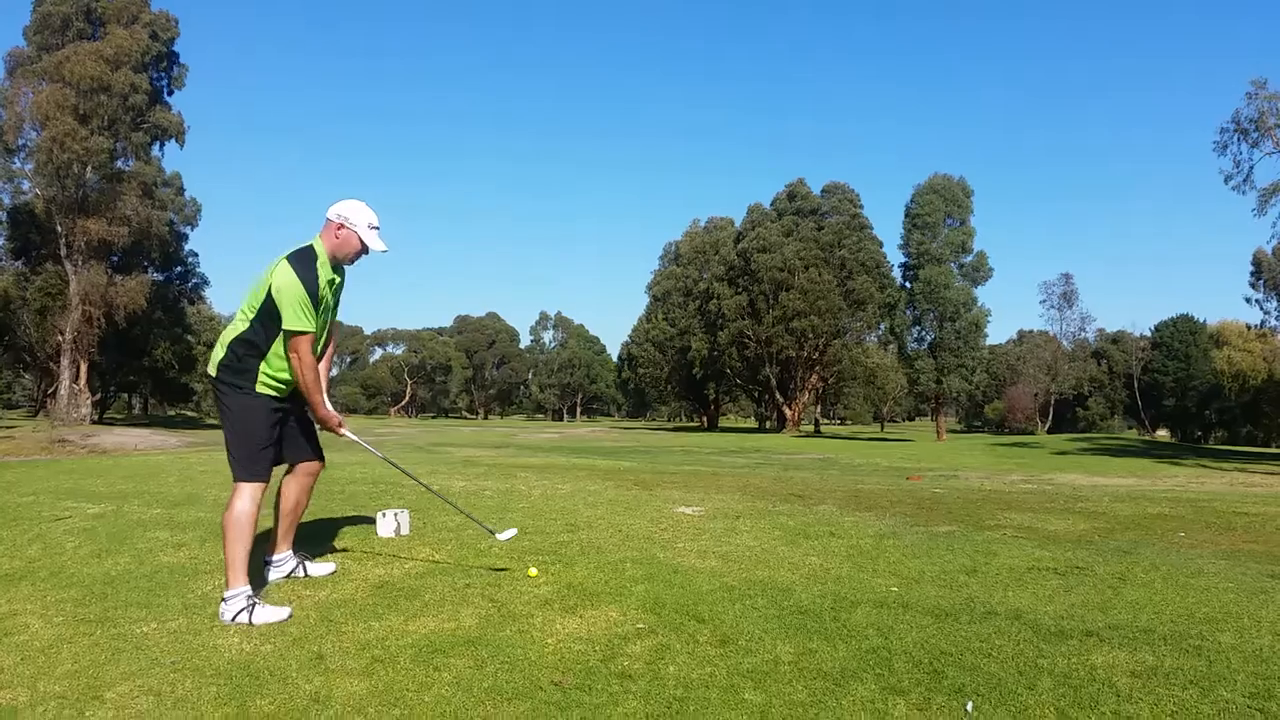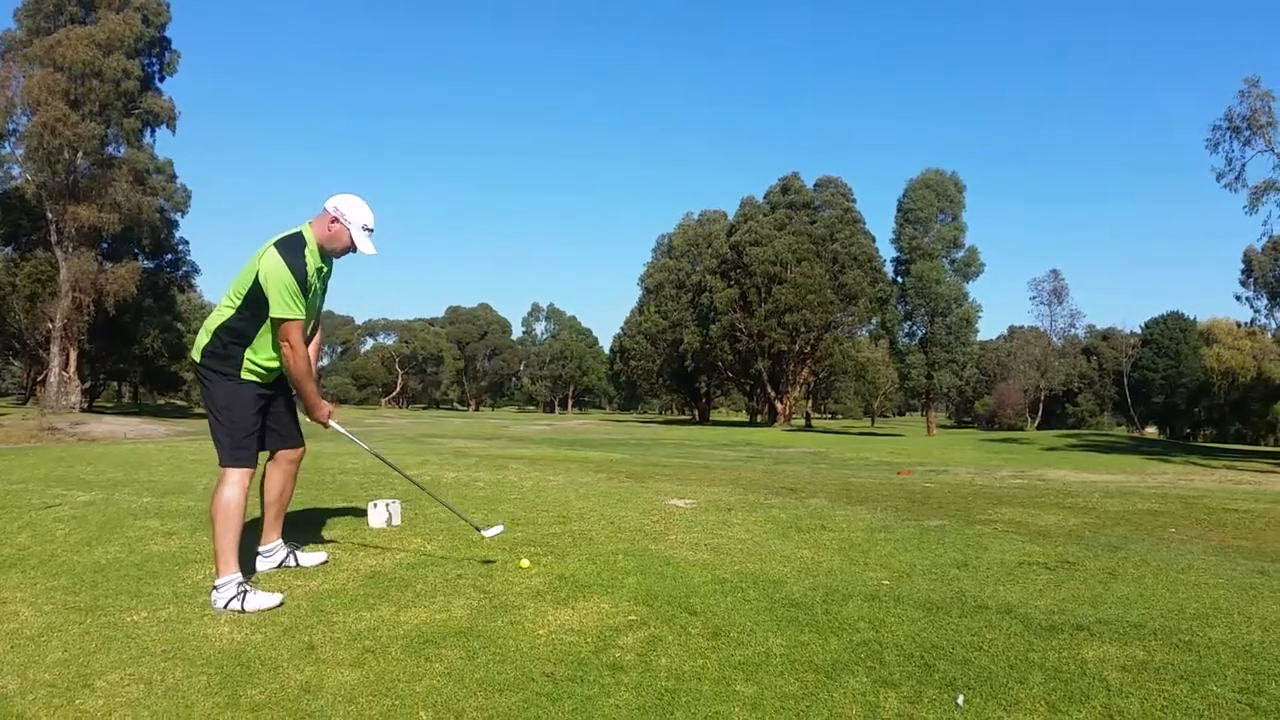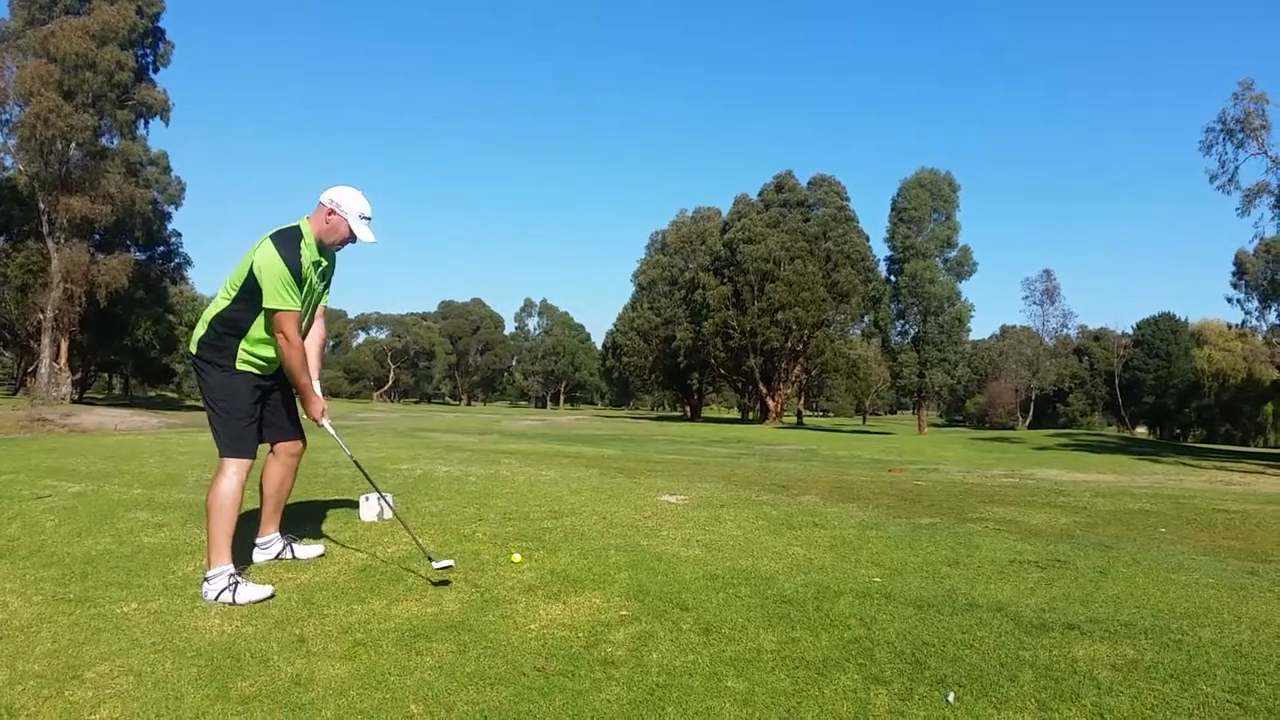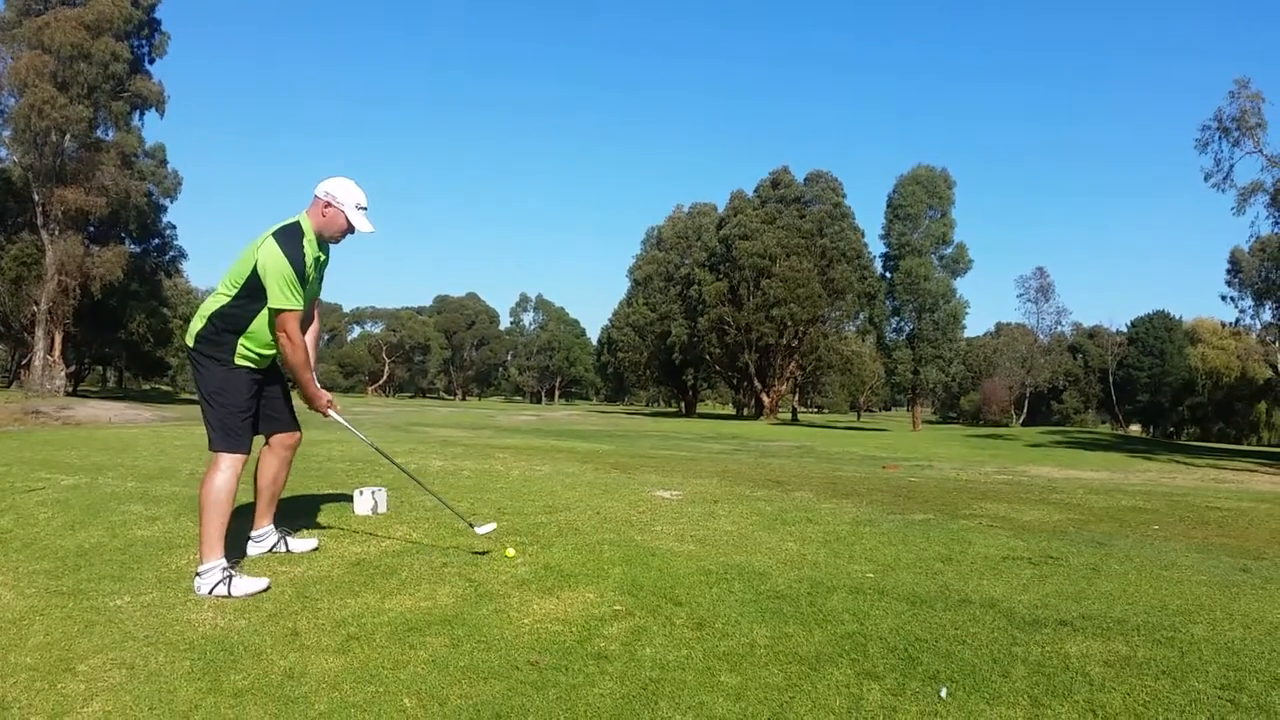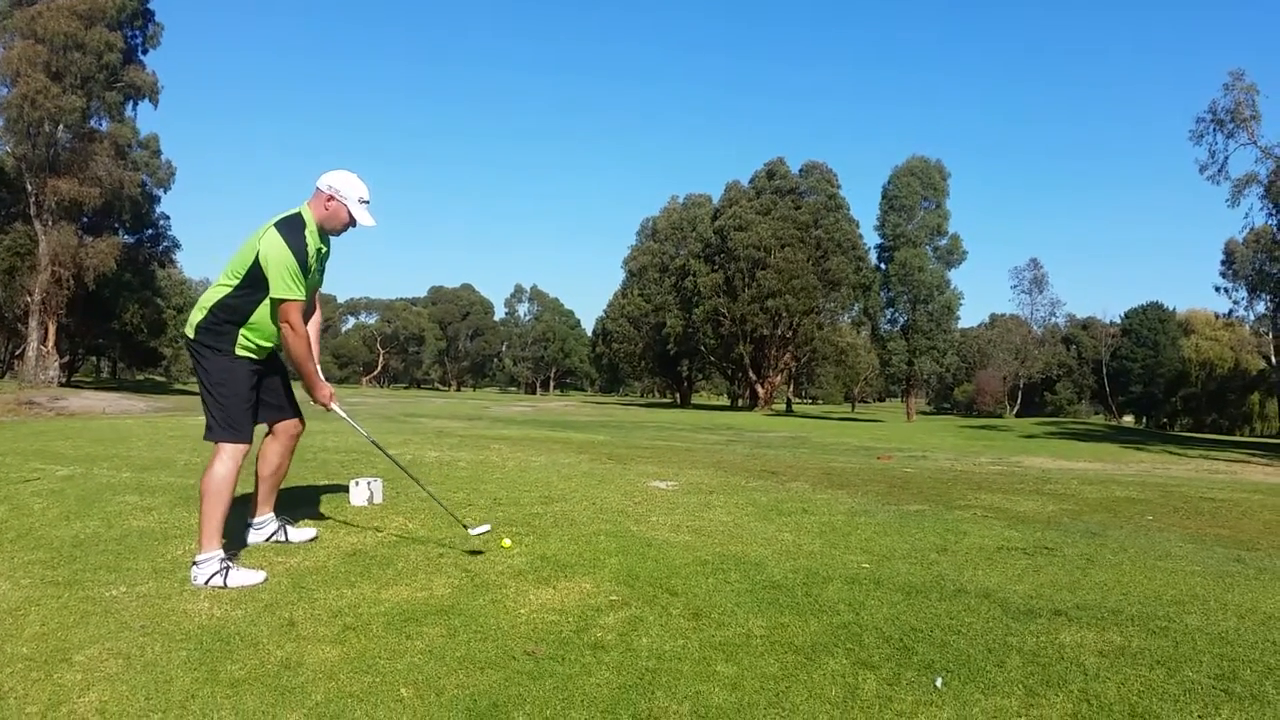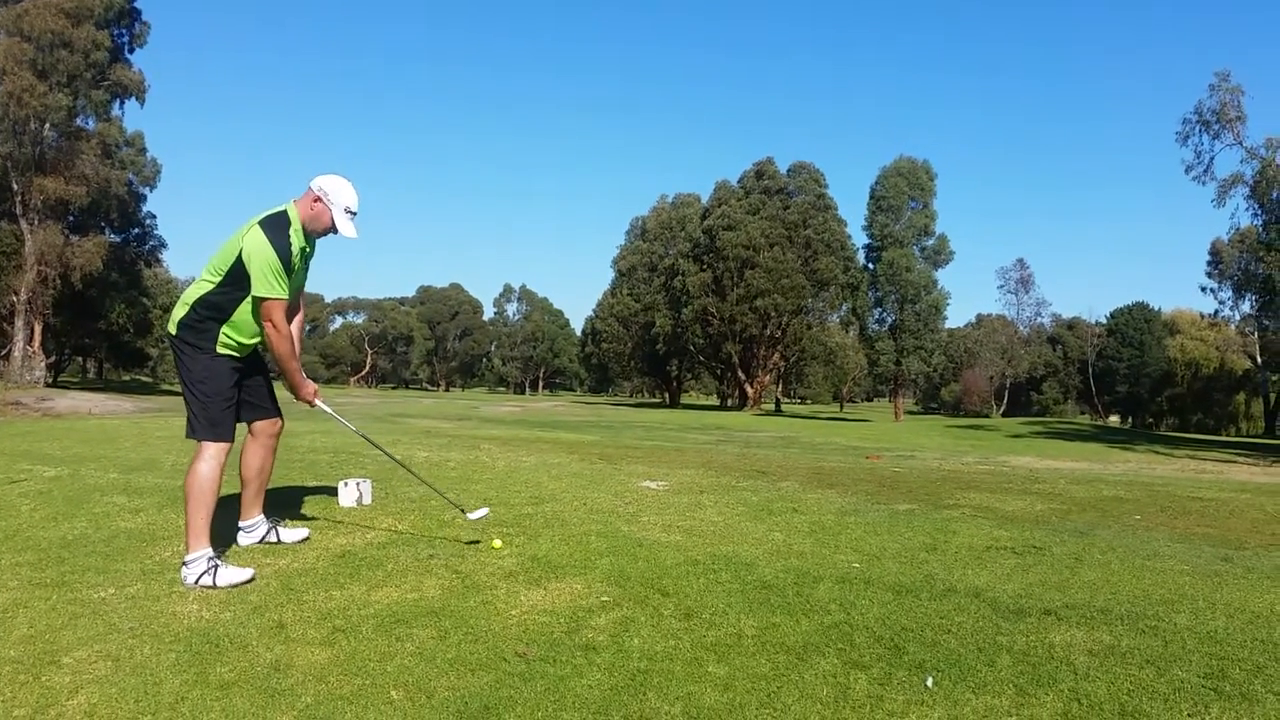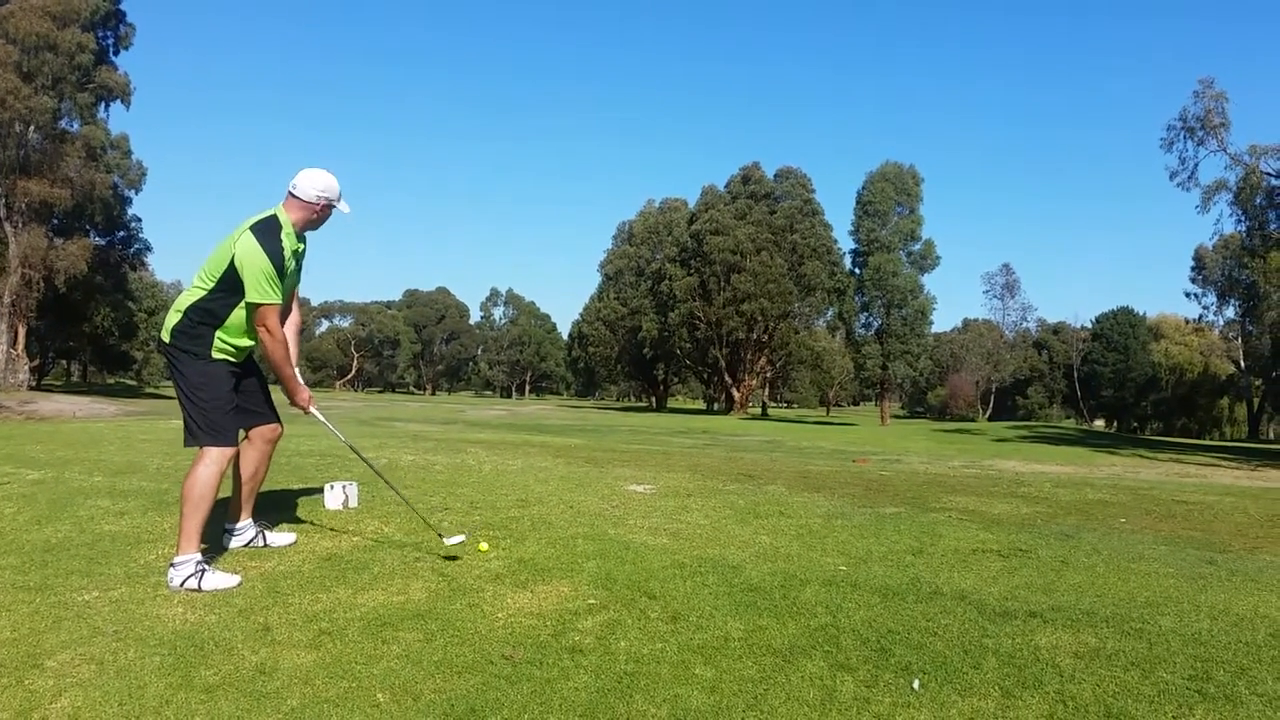
dt=0.7s
person 1, frame 1
left shoulder: (333, 272)
right shoulder: (298, 273)
left elbow: (325, 339)
right elbow: (300, 355)
left wrist: (320, 398)
right wrist: (320, 411)
left hip: (279, 381)
right hip: (244, 379)
left knee: (308, 462)
right knee: (251, 482)
left ankle: (281, 558)
right ankle: (236, 597)
person 1, frame 2
left shoulder: (321, 260)
right shoulder: (286, 260)
left elbow: (311, 328)
right elbow: (291, 344)
left wrist: (310, 391)
right wrist: (313, 401)
left hip: (265, 367)
right hip: (228, 366)
left knee: (288, 451)
right knee: (238, 468)
left ankle: (270, 548)
right ankle: (227, 584)
person 1, frame 3
left shoulder: (324, 257)
right shoulder: (282, 252)
left elbow: (314, 322)
right elbow: (287, 335)
left wrist: (313, 388)
right wrist: (307, 397)
left hip: (264, 362)
right hip: (225, 358)
left knee: (290, 445)
right knee: (237, 458)
left ankle: (268, 540)
right ankle: (219, 576)
person 1, frame 4
left shoulder: (318, 248)
right shoulder: (284, 249)
left elbow: (309, 316)
right elbow: (288, 334)
left wrist: (312, 379)
right wrist: (311, 392)
left hip: (257, 354)
right hip: (221, 353)
left knee: (284, 437)
right knee: (230, 454)
left ankle: (262, 534)
right ankle: (211, 570)
person 1, frame 5
left shoulder: (319, 241)
right shoulder: (287, 240)
left elbow: (311, 309)
right elbow: (291, 324)
left wrist: (316, 372)
right wrist: (313, 383)
left hip: (257, 344)
right hip: (220, 342)
left knee: (287, 425)
right knee: (233, 445)
left ankle: (262, 522)
right ankle: (209, 561)
person 1, frame 6
left shoulder: (303, 238)
right shoulder: (270, 238)
left elbow: (293, 308)
right elbow: (274, 322)
left wrist: (296, 371)
right wrist: (298, 381)
left hip: (238, 341)
right hip: (203, 340)
left knee: (268, 425)
right knee: (215, 442)
left ankle: (252, 523)
right ankle: (198, 560)
person 1, frame 7
left shoulder: (294, 241)
right shoulder: (263, 244)
left elbow: (290, 309)
right elbow: (268, 328)
left wrist: (295, 374)
right wrist: (293, 386)
left hip: (231, 347)
right hip: (196, 345)
left knee: (266, 429)
right knee: (218, 448)
left ankle: (239, 527)
right ankle: (185, 563)
